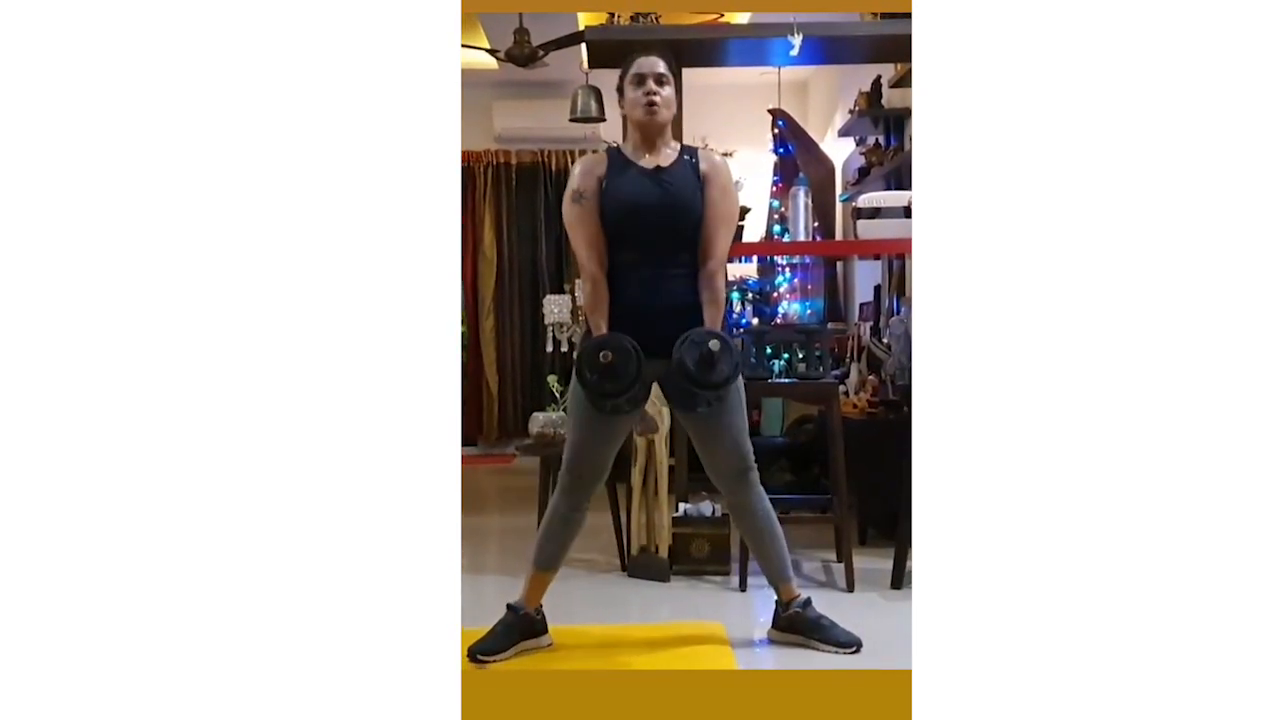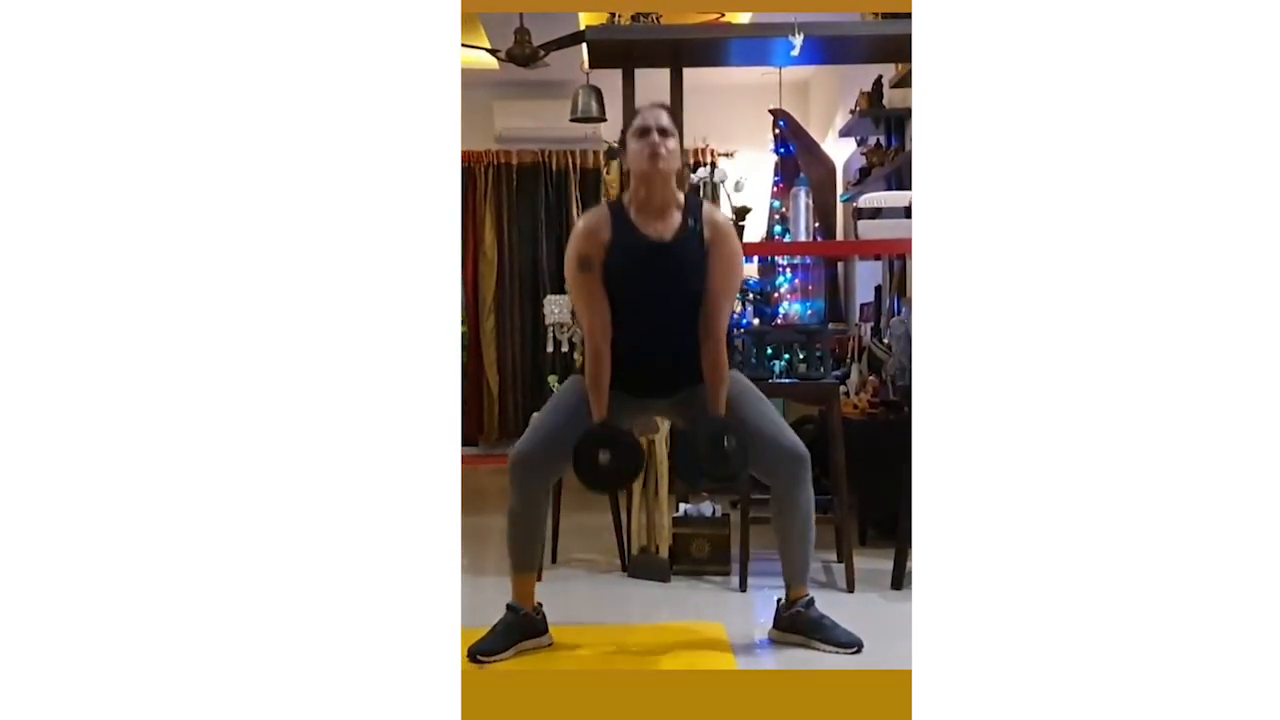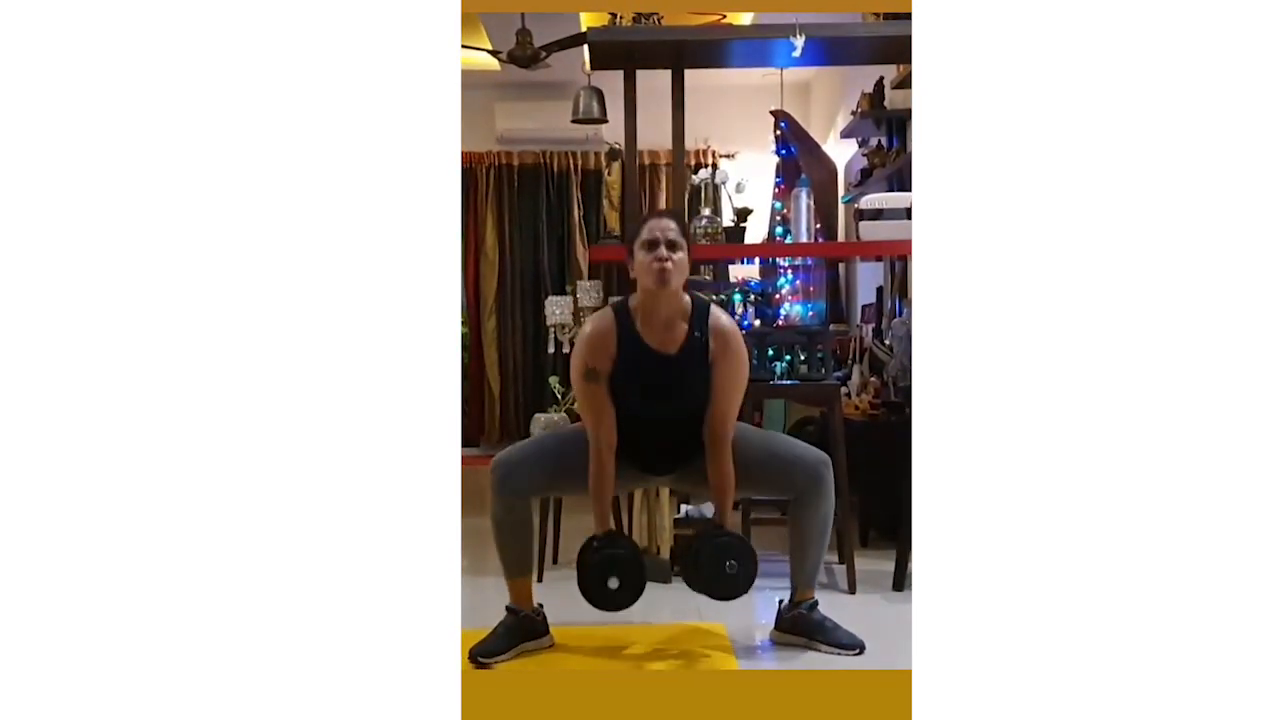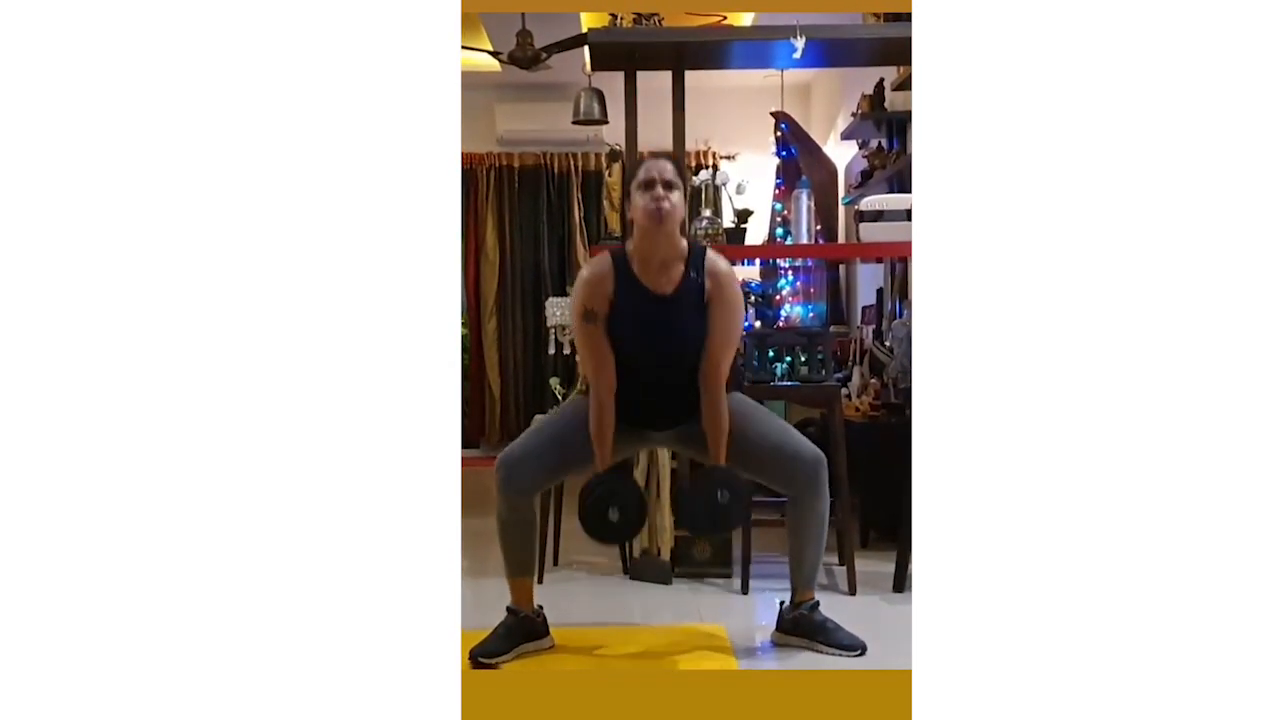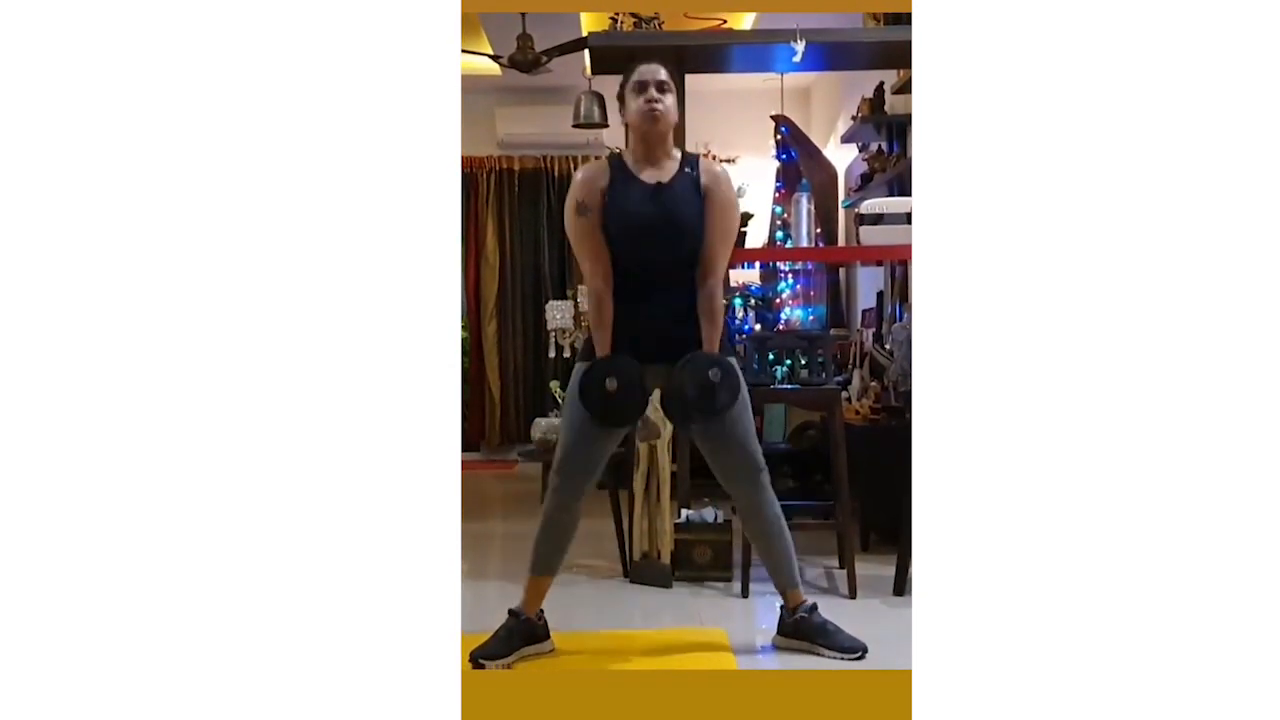
dt=0.4s
person 1, frame 1
left shoulder: (708, 168)
right shoulder: (593, 171)
left elbow: (713, 264)
right elbow: (592, 269)
right wrist: (601, 344)
right hip: (620, 343)
left knee: (739, 476)
right knee: (577, 480)
left ankle: (792, 610)
right ankle: (525, 615)
person 1, frame 2
left shoulder: (714, 226)
right shoulder: (594, 230)
left elbow: (714, 329)
right elbow: (597, 337)
left wrist: (717, 416)
right wrist: (599, 423)
left hip: (694, 378)
right hip: (619, 380)
left knee: (792, 460)
right knee: (527, 463)
left ankle: (796, 608)
right ankle: (525, 613)
person 1, frame 3
left shoulder: (720, 332)
right shoulder: (600, 335)
left elbow: (719, 439)
right elbow: (602, 447)
left wrist: (723, 527)
right wrist: (602, 533)
left hip: (694, 452)
right hip: (626, 453)
left knee: (815, 473)
right knee: (507, 476)
left ankle: (799, 611)
right ankle: (524, 618)
person 1, frame 4
left shoulder: (716, 275)
right shoulder: (599, 279)
left elbow: (713, 383)
right elbow: (601, 390)
left wrist: (718, 472)
right wrist: (603, 474)
left hip: (693, 408)
right hip: (623, 410)
left knee: (809, 467)
right knee: (513, 472)
left ankle: (800, 612)
right ankle: (525, 618)
person 1, frame 5
left shoulder: (709, 178)
right shoulder: (593, 181)
left elbow: (712, 280)
right elbow: (598, 283)
left wrist: (711, 361)
right wrist: (604, 367)
left hip: (692, 346)
right hip: (619, 346)
left knee: (750, 476)
right knee: (568, 480)
left ankle: (797, 614)
right ankle: (528, 621)
